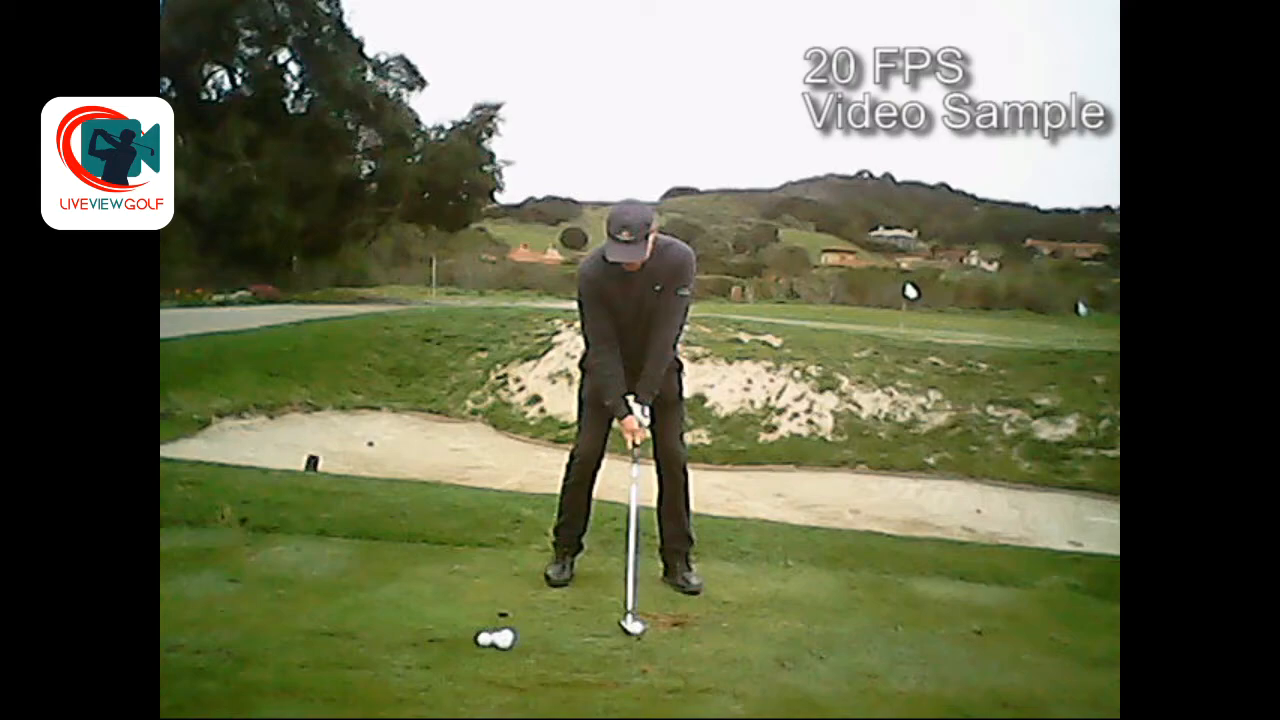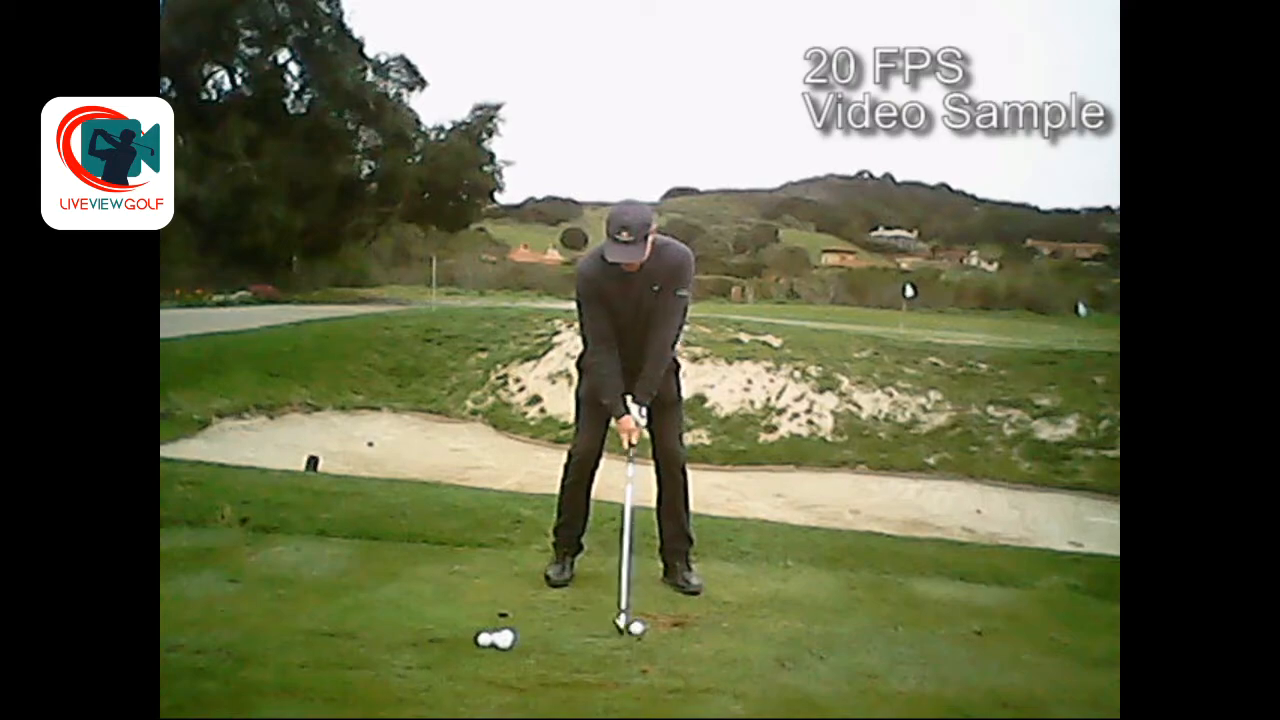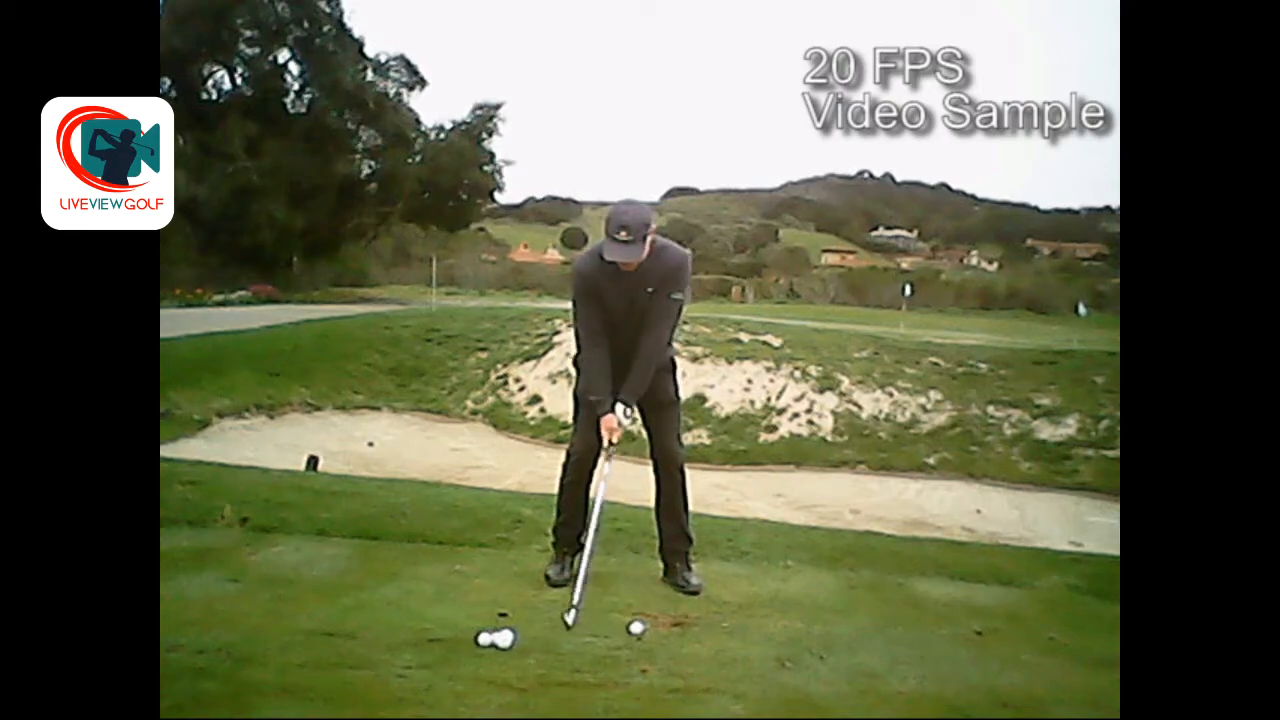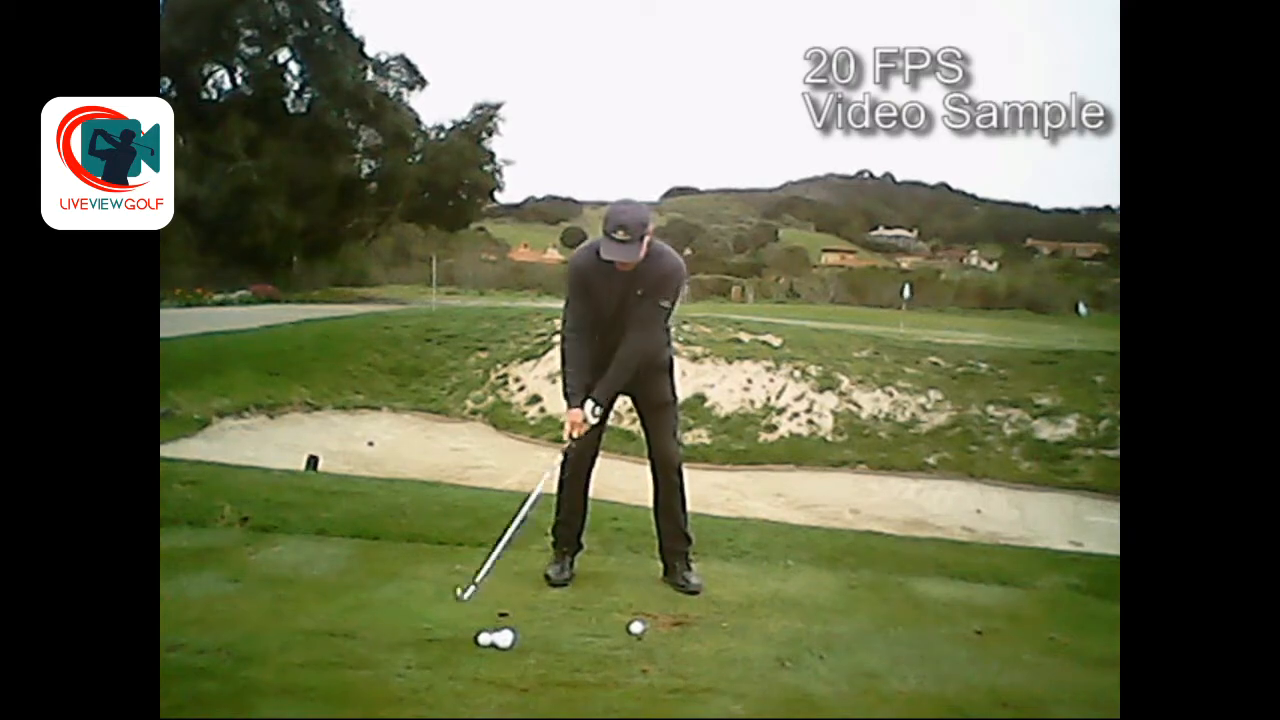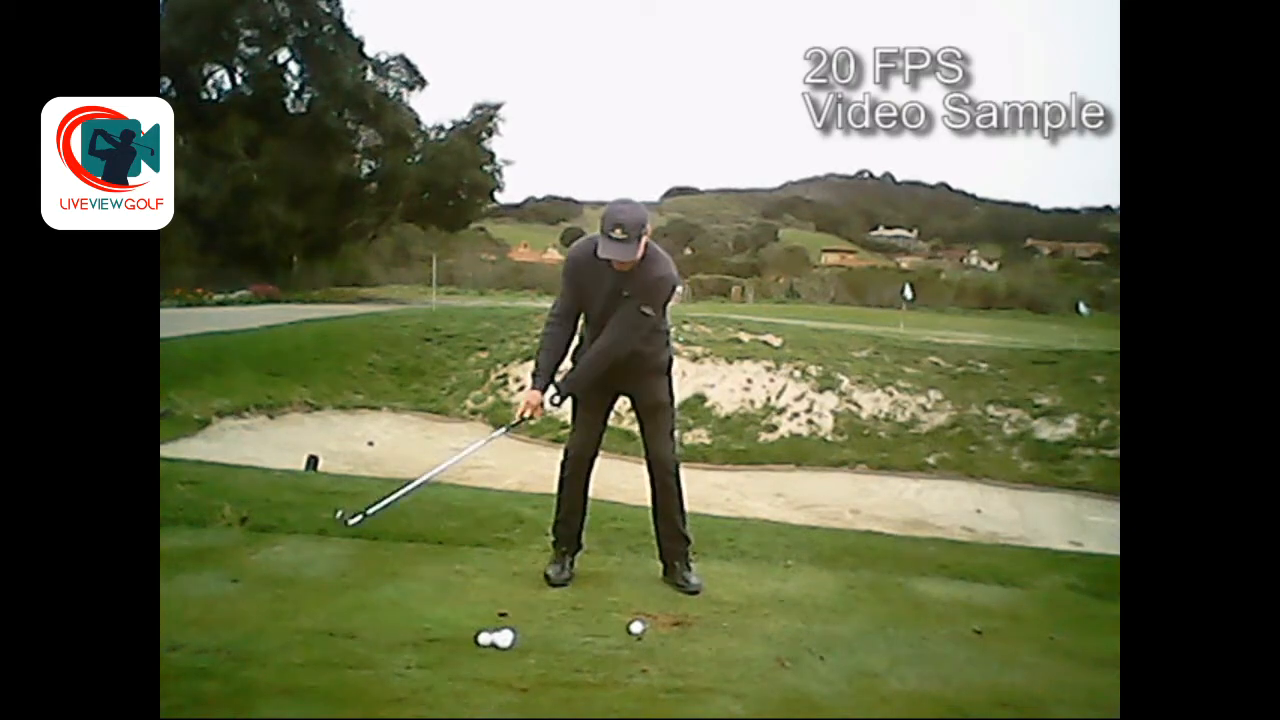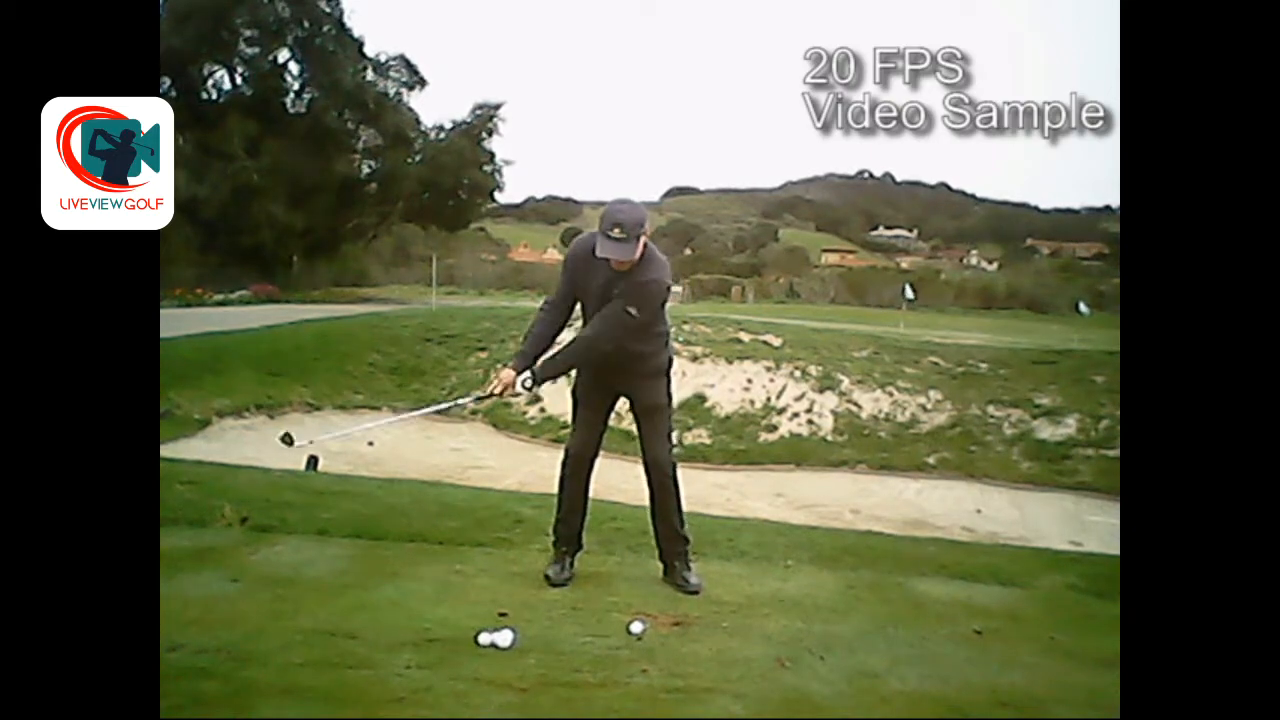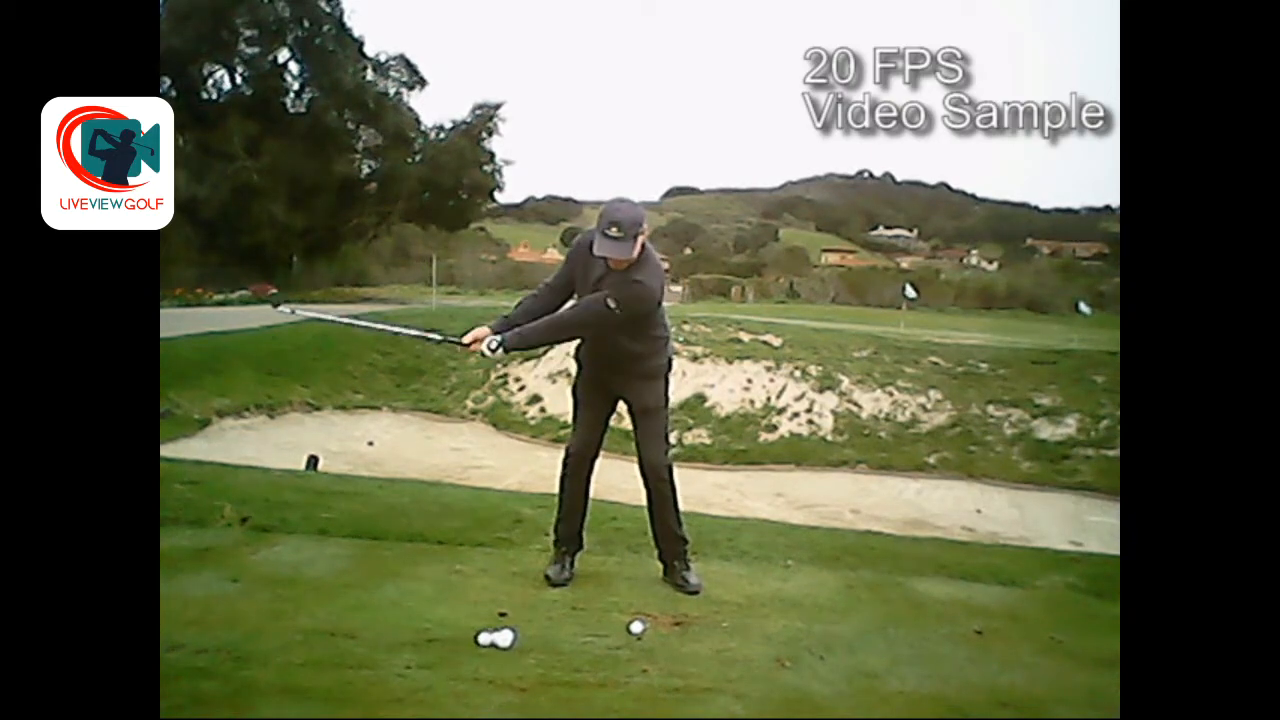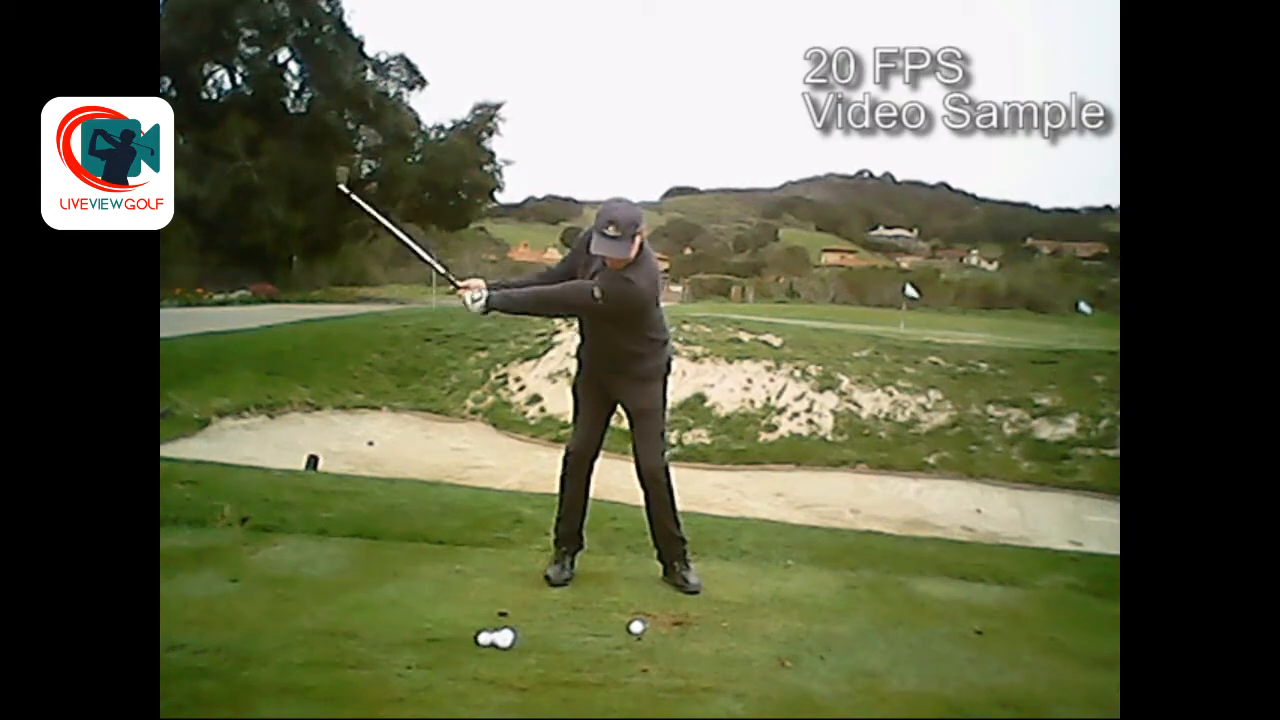
dt=0.2s
person 1, frame 1
left shoulder: (679, 259)
right shoulder: (592, 272)
left elbow: (665, 335)
right elbow: (601, 345)
left wrist: (643, 401)
right wrist: (620, 409)
left hip: (660, 369)
right hip: (605, 370)
left knee: (672, 459)
right knee: (585, 456)
left ankle: (677, 559)
right ankle: (565, 550)
person 1, frame 2
left shoulder: (678, 260)
right shoulder: (590, 271)
left elbow: (663, 336)
right elbow: (600, 344)
left wrist: (641, 401)
right wrist: (617, 409)
left hip: (657, 370)
right hip: (603, 369)
left knee: (671, 458)
right knee: (583, 455)
left ankle: (677, 559)
right ankle: (565, 551)
person 1, frame 3
left shoulder: (675, 263)
right shoulder: (587, 268)
left elbow: (656, 337)
right elbow: (591, 341)
left wrist: (626, 402)
right wrist: (602, 407)
left hip: (652, 369)
right hip: (600, 368)
left knee: (669, 459)
right knee: (582, 454)
left ankle: (677, 559)
right ankle: (565, 550)
person 1, frame 4
left shoulder: (670, 269)
right shoulder: (584, 263)
left elbow: (638, 340)
right elbow: (577, 334)
left wrist: (597, 402)
right wrist: (574, 398)
left hip: (649, 368)
right hip: (595, 365)
left knee: (667, 459)
right knee: (578, 454)
left ankle: (676, 559)
right ankle: (564, 550)
person 1, frame 5
left shoulder: (661, 275)
right shoulder: (581, 255)
left elbow: (617, 341)
right elbow: (562, 320)
left wrist: (561, 390)
right wrist: (540, 381)
left hip: (647, 369)
right hip: (594, 365)
left knee: (663, 461)
right knee: (577, 454)
left ankle: (676, 559)
right ankle: (564, 550)
person 1, frame 6
left shoulder: (653, 279)
right shoulder: (582, 250)
left elbow: (597, 337)
right elbow: (557, 308)
left wrist: (534, 375)
right wrist: (517, 364)
left hip: (645, 370)
right hip: (595, 368)
left knee: (660, 462)
right knee: (578, 454)
left ankle: (675, 559)
right ankle: (565, 550)
person 1, frame 7
left shoulder: (644, 283)
right shoulder: (587, 244)
left elbow: (572, 323)
right elbow: (553, 291)
left wrist: (504, 341)
right wrist: (498, 325)
left hip: (644, 372)
right hip: (596, 366)
left knee: (655, 464)
right knee: (579, 455)
left ankle: (675, 559)
right ankle: (565, 550)
person 1, frame 8
left shoulder: (636, 283)
right shoulder: (593, 239)
left elbow: (560, 301)
right elbow: (557, 277)
left wrist: (490, 299)
right wrist: (491, 287)
left hip: (642, 374)
right hip: (596, 366)
left knee: (651, 465)
right knee: (579, 455)
left ankle: (674, 559)
right ankle: (566, 549)
